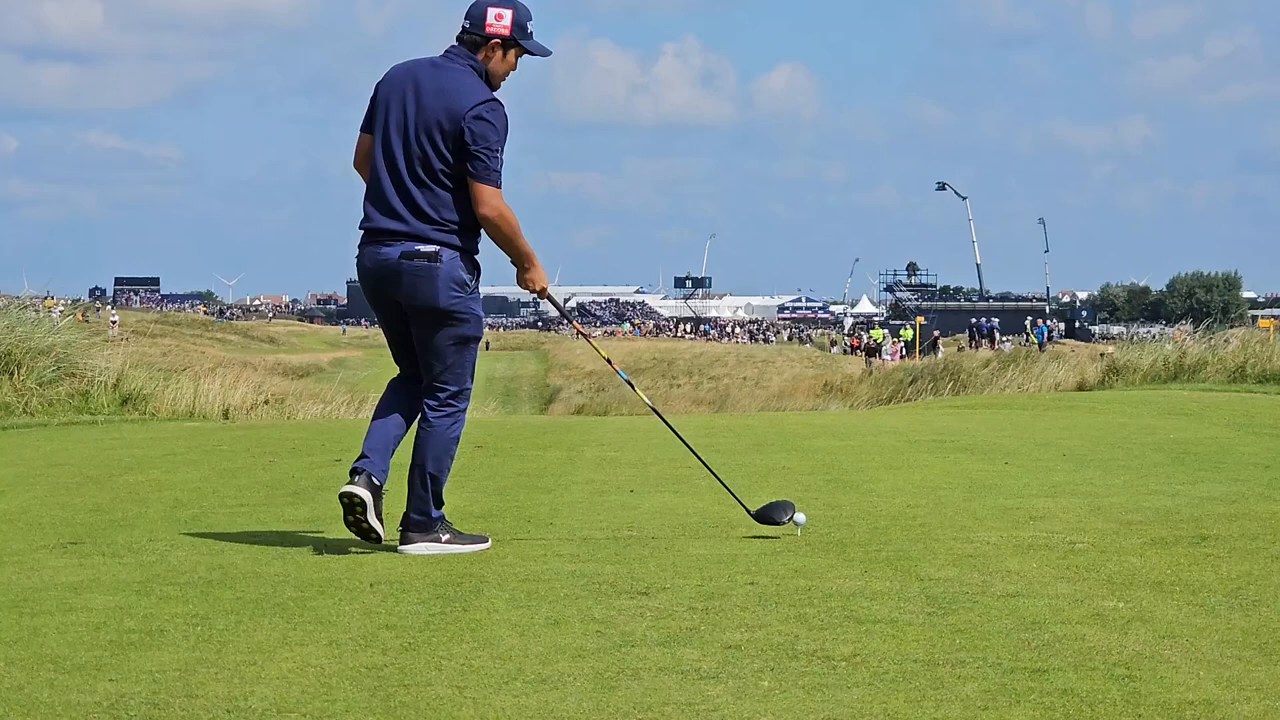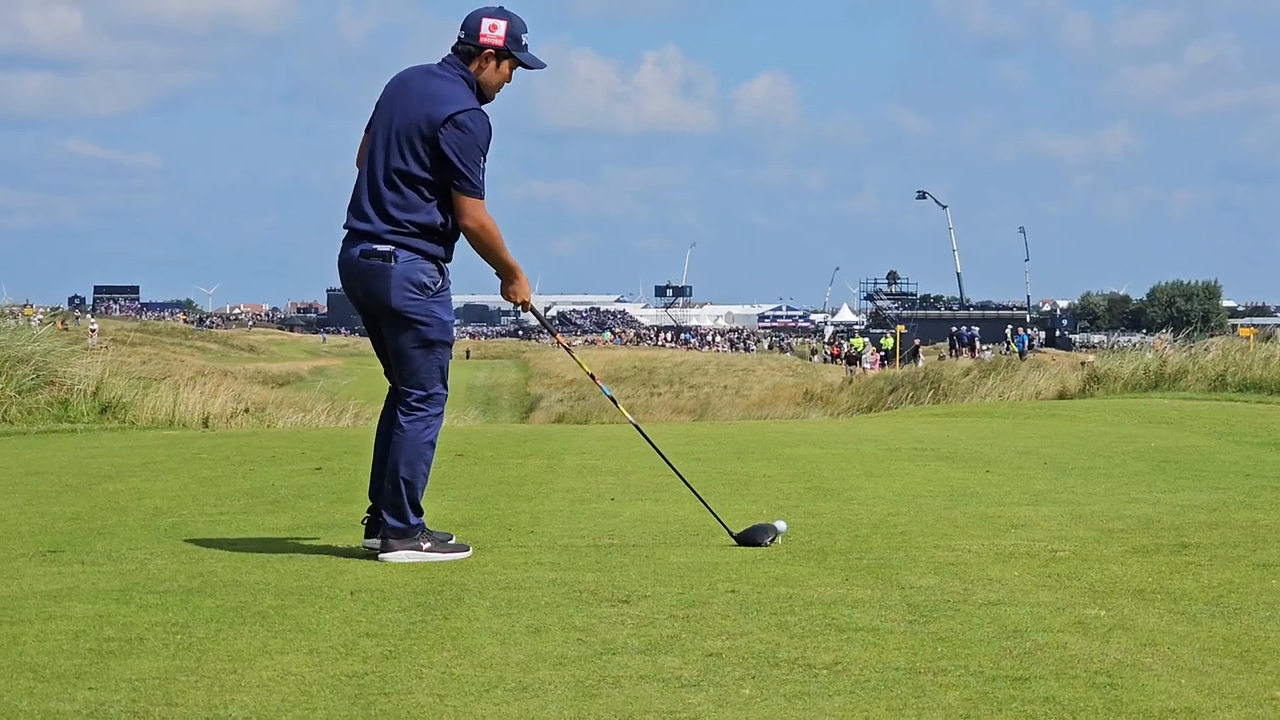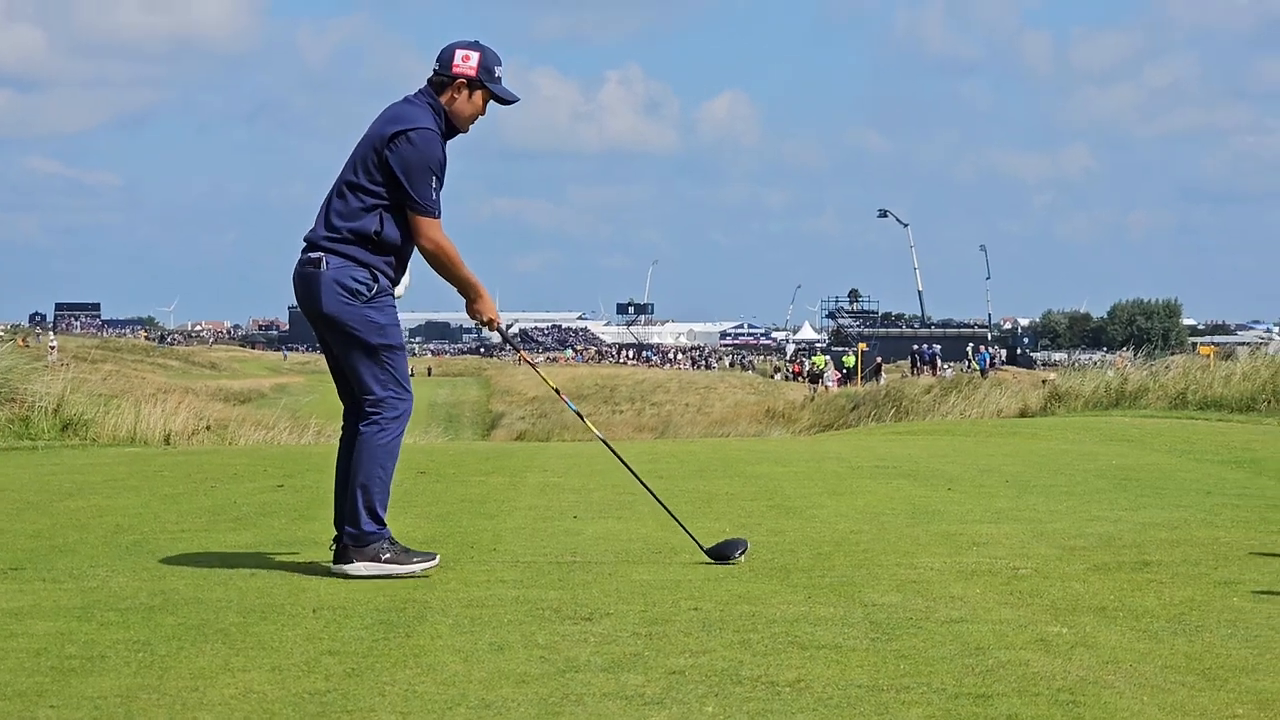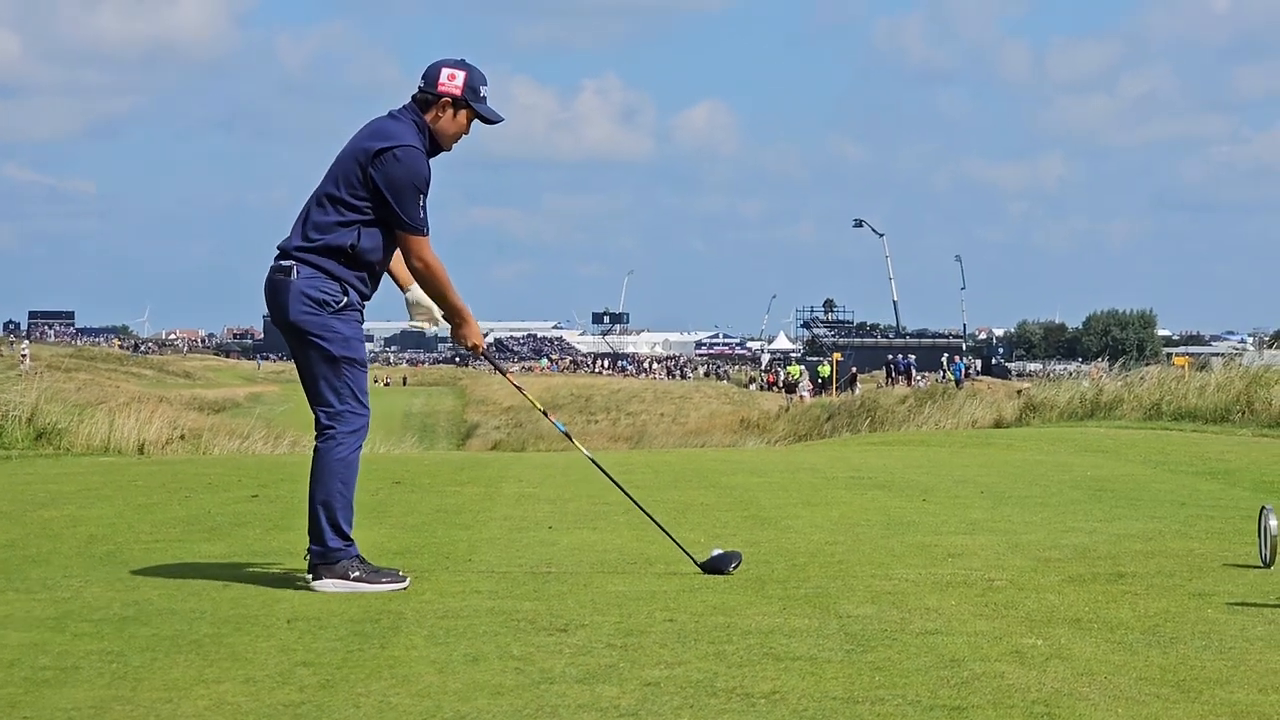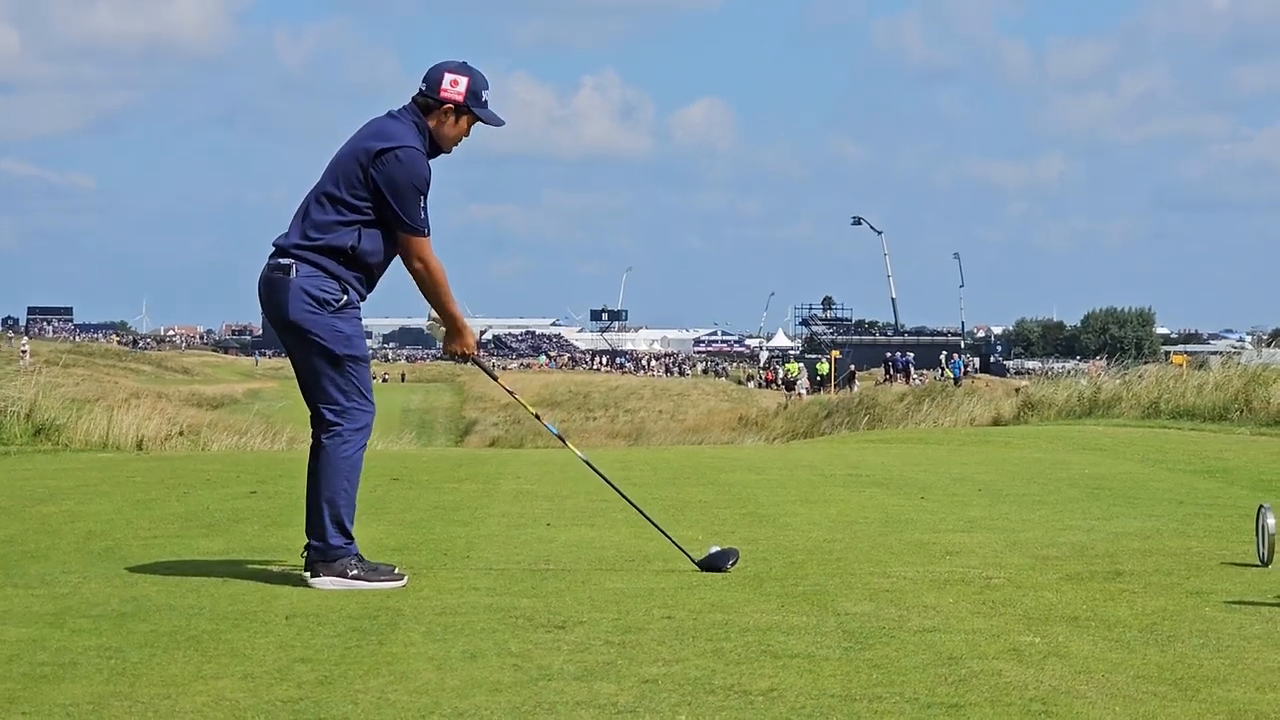
dt=0.4s
person 1, frame 1
left shoulder: (397, 77)
right shoulder: (482, 107)
left elbow: (364, 160)
right elbow: (488, 207)
right wrist: (528, 263)
left hip: (376, 255)
right hip: (438, 265)
left knee: (413, 378)
right knee: (447, 394)
left ankle: (367, 475)
right ankle: (423, 525)
person 1, frame 2
left shoulder: (405, 82)
right shoulder: (464, 116)
left elbow: (363, 160)
right elbow: (473, 219)
right wrist: (512, 275)
left hip: (361, 256)
right hip: (408, 267)
left knee: (406, 391)
right knee: (424, 399)
left ankle: (383, 519)
right ankle: (403, 533)
person 1, frame 3
left shoulder: (408, 117)
right shoulder: (418, 135)
right elbow: (430, 237)
left wrist: (395, 259)
right wrist: (476, 294)
left hip: (328, 276)
right hip: (350, 280)
left knee: (365, 409)
right knee: (389, 404)
left ankle: (351, 541)
right ankle: (367, 540)
person 1, frame 4
left shoulder: (389, 132)
right shoulder: (403, 153)
right elbow: (420, 255)
left wrist: (412, 291)
right wrist: (463, 319)
left hip: (302, 286)
right hip: (321, 291)
left knee: (340, 420)
right knee: (346, 419)
left ankle: (329, 551)
right ankle: (335, 560)
person 1, frame 5
left shoulder: (391, 132)
right shoulder: (403, 153)
left elbow: (411, 250)
right elbow: (420, 258)
left wrist: (445, 314)
right wrist: (457, 325)
left hip: (295, 284)
right hip: (317, 289)
left knee: (336, 419)
right knee: (350, 417)
left ankle: (324, 549)
right ankle: (334, 557)
